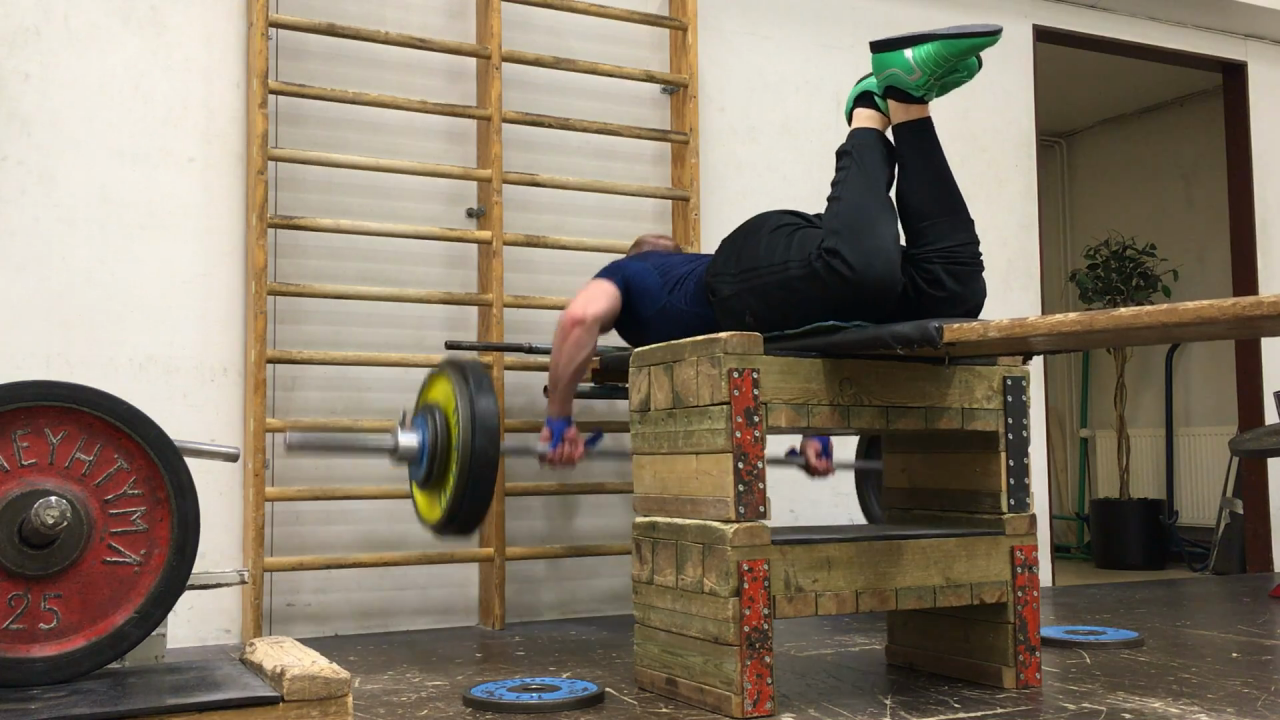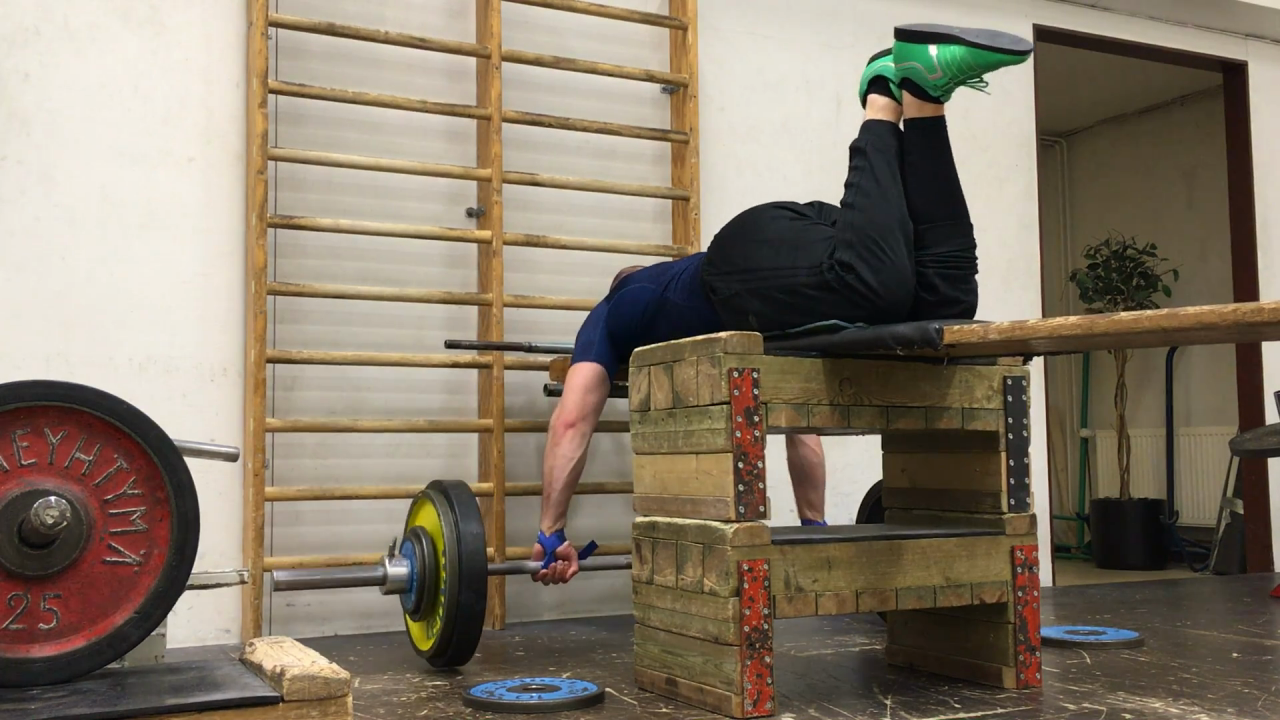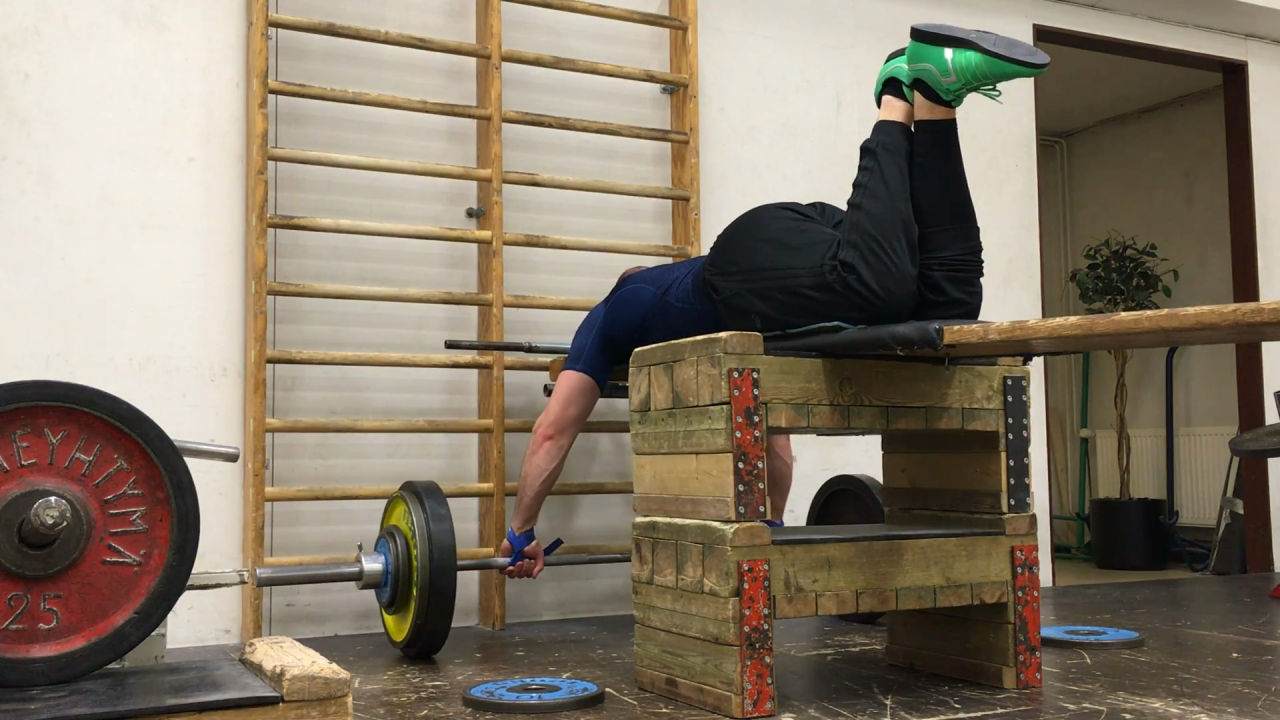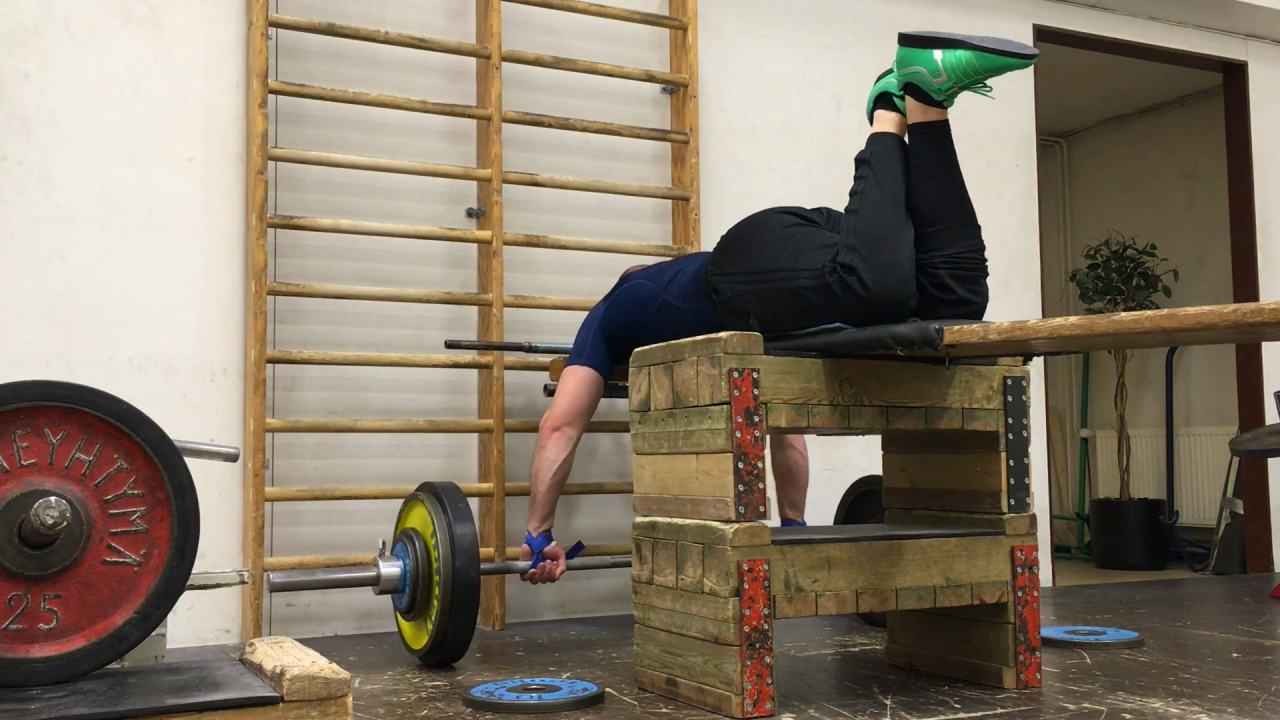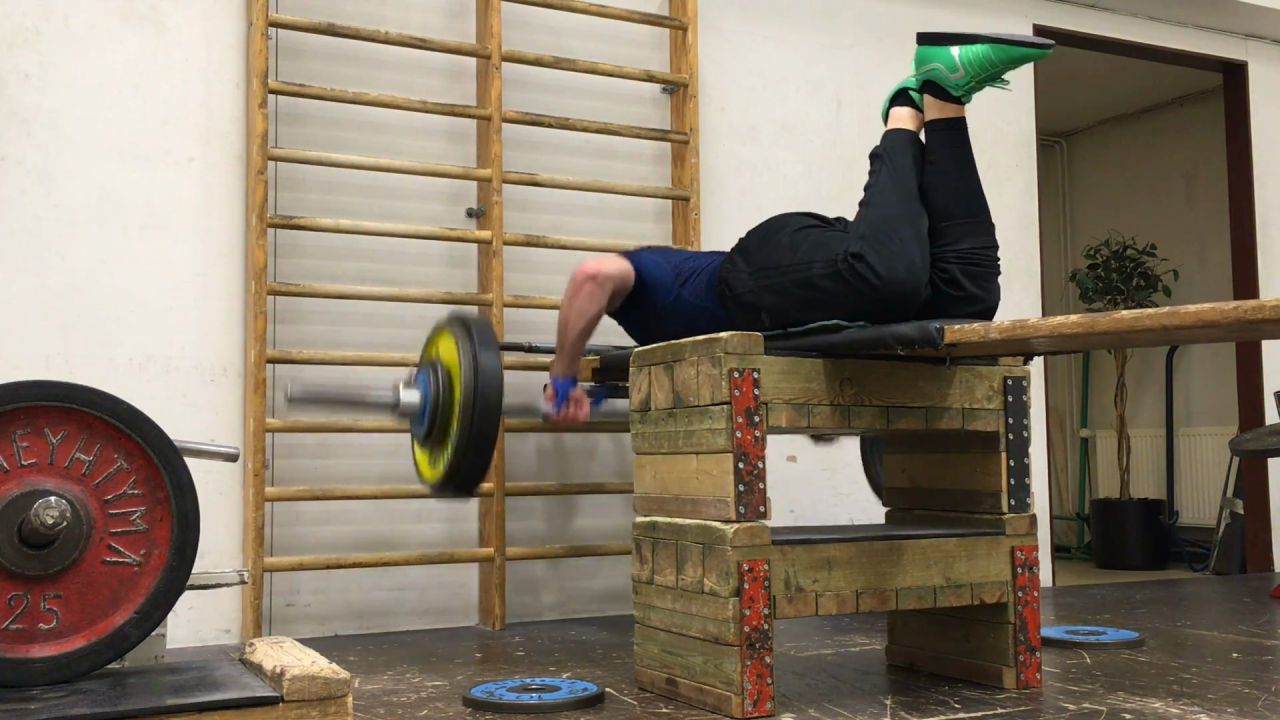
dt=1s
person 1, frame 1
left shoulder: (629, 274)
left elbow: (582, 317)
left wrist: (559, 419)
right wrist: (816, 429)
left hip: (754, 274)
right knee: (954, 285)
left ankle: (869, 114)
person 1, frame 2
left shoulder: (613, 317)
left elbow: (572, 421)
left wrist: (552, 534)
right wrist: (815, 527)
left hip: (759, 263)
left knee: (907, 292)
left ankle: (884, 100)
person 1, frame 3
left shoulder: (611, 318)
left elbow: (554, 431)
right elbow: (772, 432)
left wrist: (521, 534)
right wrist: (773, 526)
left hip: (755, 262)
left knee: (878, 287)
right knee: (950, 302)
left ankle: (898, 104)
right ankle: (929, 94)
person 1, frame 4
left shoulder: (611, 318)
right shoulder: (693, 328)
left elbow: (561, 425)
right elbow: (784, 426)
left wrist: (539, 534)
right wrist: (793, 524)
left hip: (756, 266)
left knee: (877, 285)
right knee: (956, 299)
left ankle: (889, 116)
right ankle: (922, 99)
person 1, frame 5
left shoulder: (635, 273)
left elbow: (595, 274)
left wrist: (563, 380)
left hip: (776, 269)
left knee: (887, 280)
right knee: (968, 296)
left ankle: (906, 112)
